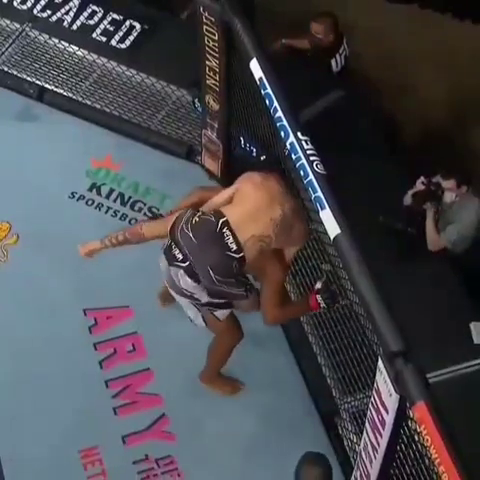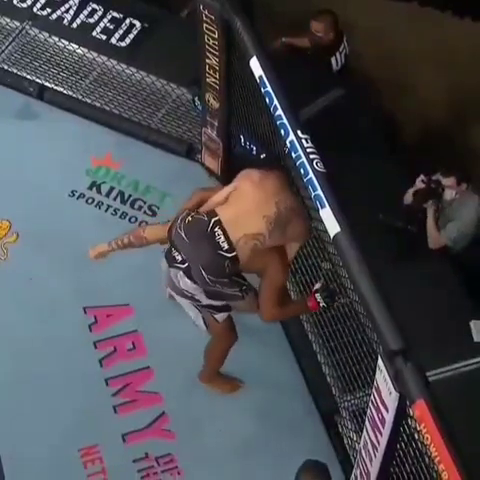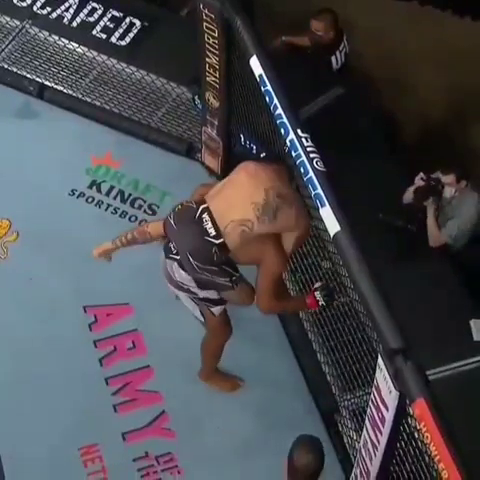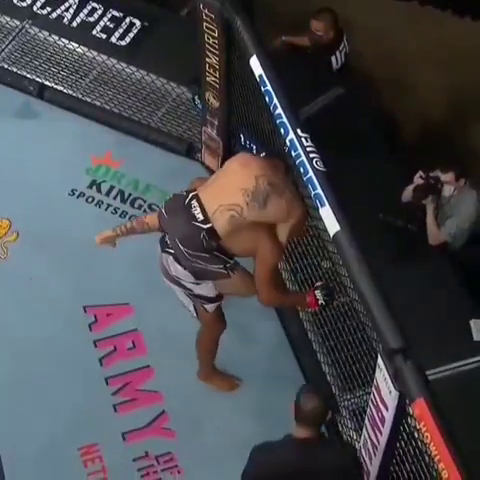
dt=0.2s
person 1, frame 1
left shoulder: (254, 179)
right shoulder: (298, 228)
left elbow: (207, 206)
right hip: (218, 265)
right knee: (231, 333)
right ankle: (210, 376)
person 1, frame 2
left shoulder: (253, 177)
right shoulder: (299, 226)
left elbow: (208, 205)
right hip: (211, 265)
right knee: (225, 334)
left ankle: (107, 248)
right ankle: (210, 376)
person 1, frame 3
left shoulder: (250, 168)
right shoulder: (299, 219)
left elbow: (206, 193)
left hip: (184, 217)
right hip: (201, 256)
right knee: (220, 329)
left ankle: (111, 246)
right ankle: (209, 373)
person 1, frame 4
left shoulder: (245, 159)
right shoulder: (294, 210)
left elbow: (199, 185)
left hip: (177, 207)
right hip: (194, 242)
right knee: (214, 324)
left ankle: (113, 234)
right ankle: (207, 372)
